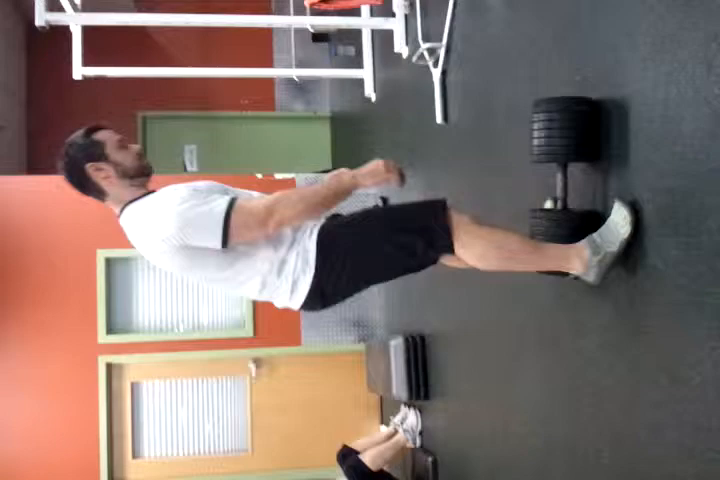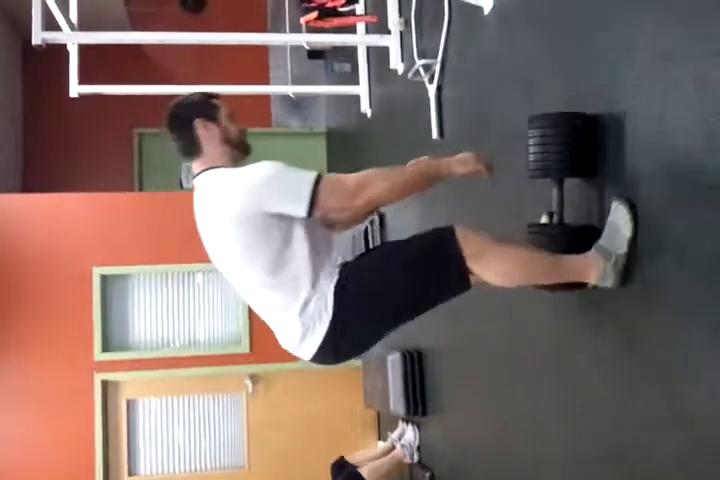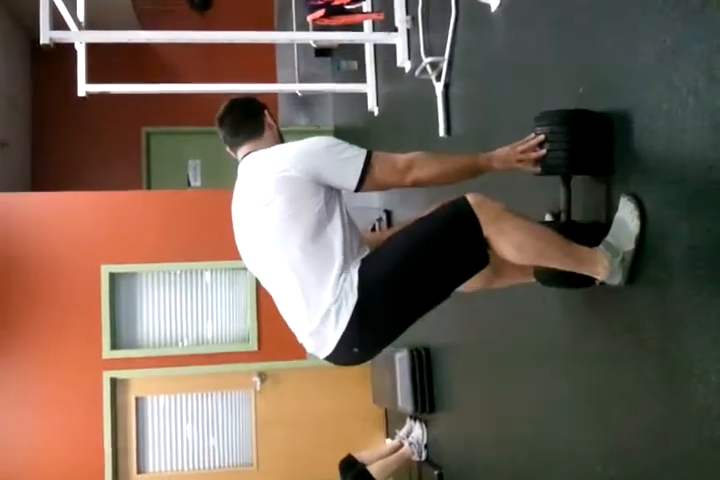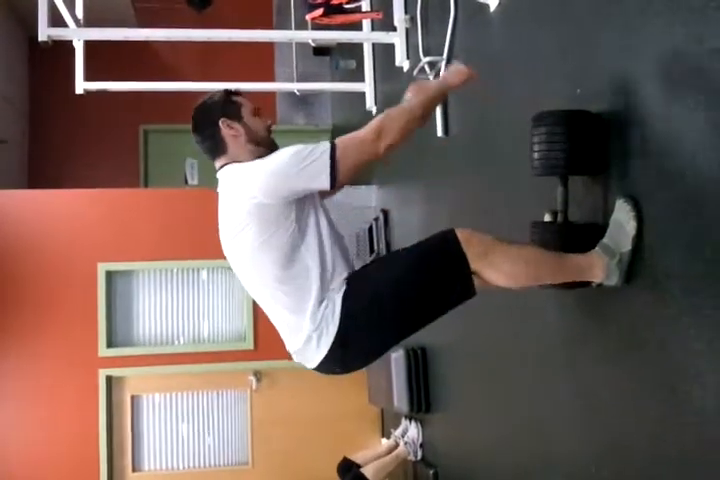
dt=0.5s
person 1, frame 1
left shoulder: (153, 215)
right shoulder: (168, 213)
right elbow: (271, 217)
left wrist: (335, 182)
right wrist: (353, 179)
left hip: (307, 253)
right hip: (316, 263)
left knee: (437, 242)
right knee: (453, 227)
left ankle: (550, 258)
right ankle: (581, 257)
person 1, frame 2
left shoulder: (219, 198)
right shoulder: (250, 184)
left elbow: (332, 217)
right elbow: (356, 193)
left wrist: (408, 175)
right wrist: (439, 168)
left hip: (322, 324)
right hip: (333, 321)
left knee: (453, 255)
right knee: (465, 247)
left ankle: (561, 270)
right ankle: (594, 267)
person 1, frame 3
left shoulder: (247, 201)
right shoulder: (298, 155)
right elbow: (408, 170)
left wrist: (429, 226)
right wrist: (493, 160)
left hip: (337, 335)
right hip: (355, 315)
left knee: (470, 262)
right knee: (479, 210)
left ankle: (569, 265)
right ankle: (604, 263)
person 1, frame 4
left shoulder: (242, 191)
right shoulder: (271, 173)
left elbow: (358, 156)
right elbow: (377, 140)
left wrist: (411, 103)
right wrist: (444, 85)
left hip: (326, 336)
right hip: (340, 330)
left knee: (464, 264)
right knee: (470, 247)
left ankle: (574, 265)
right ankle: (599, 264)
